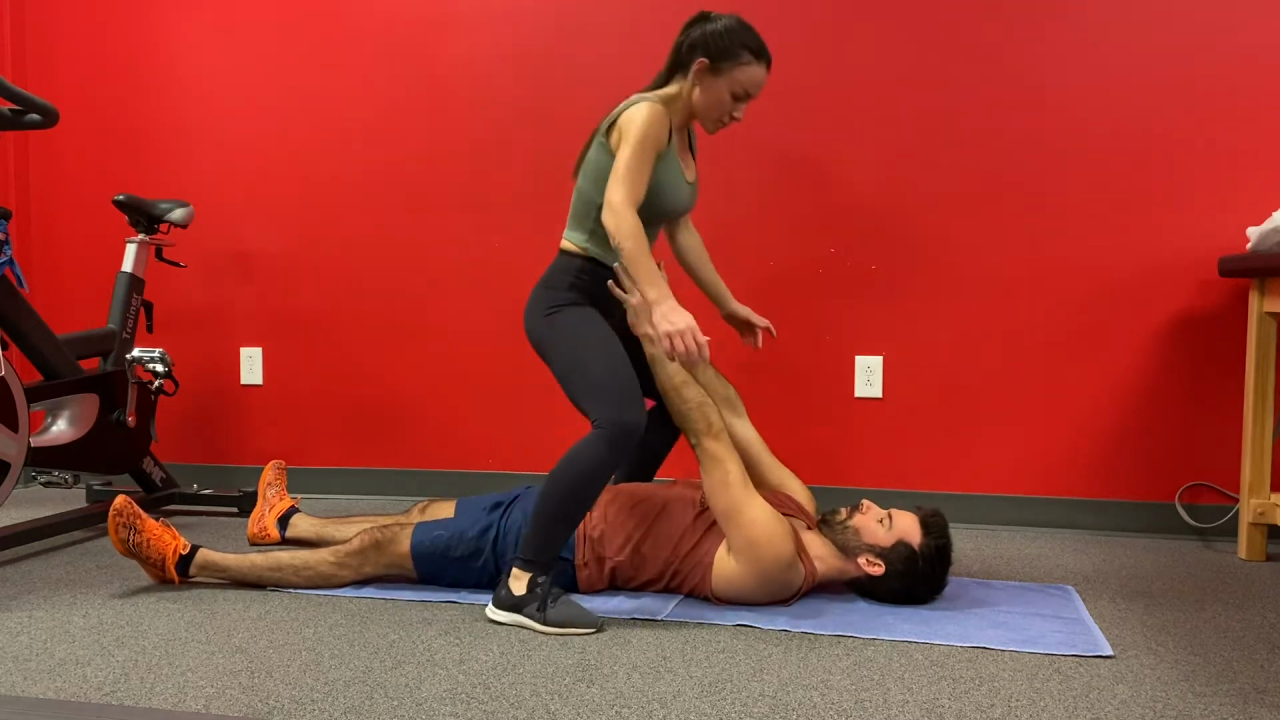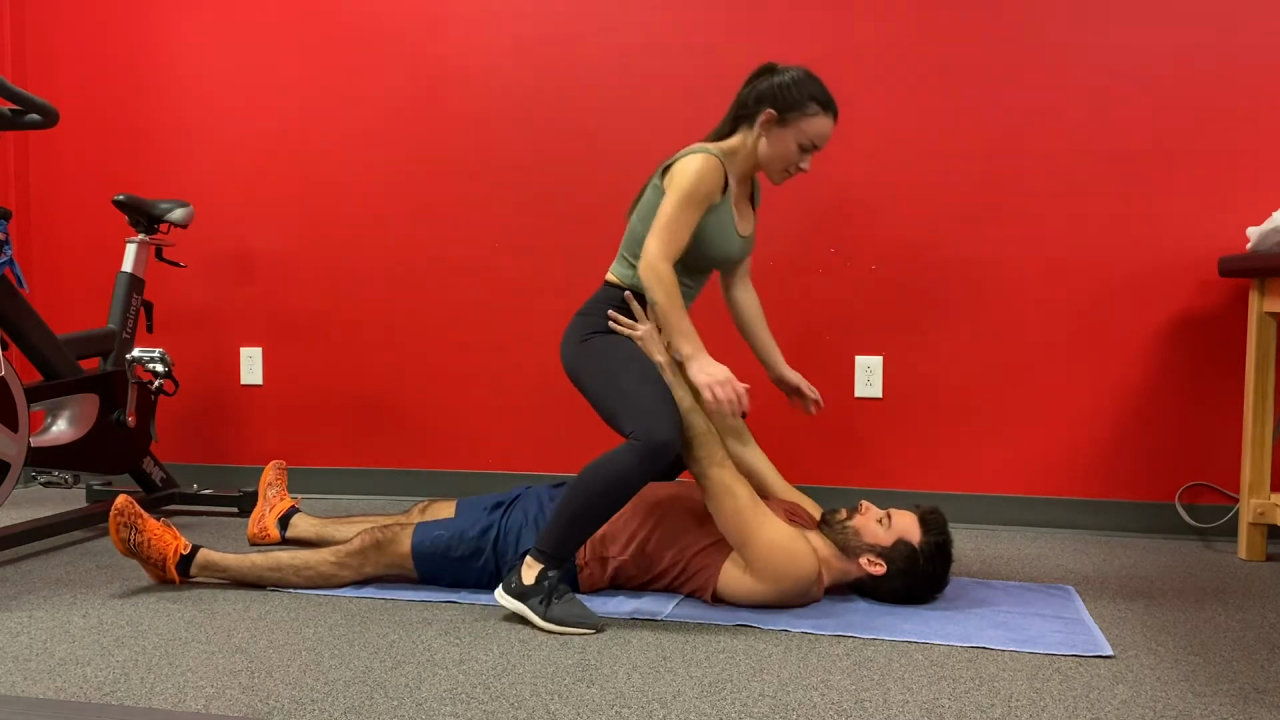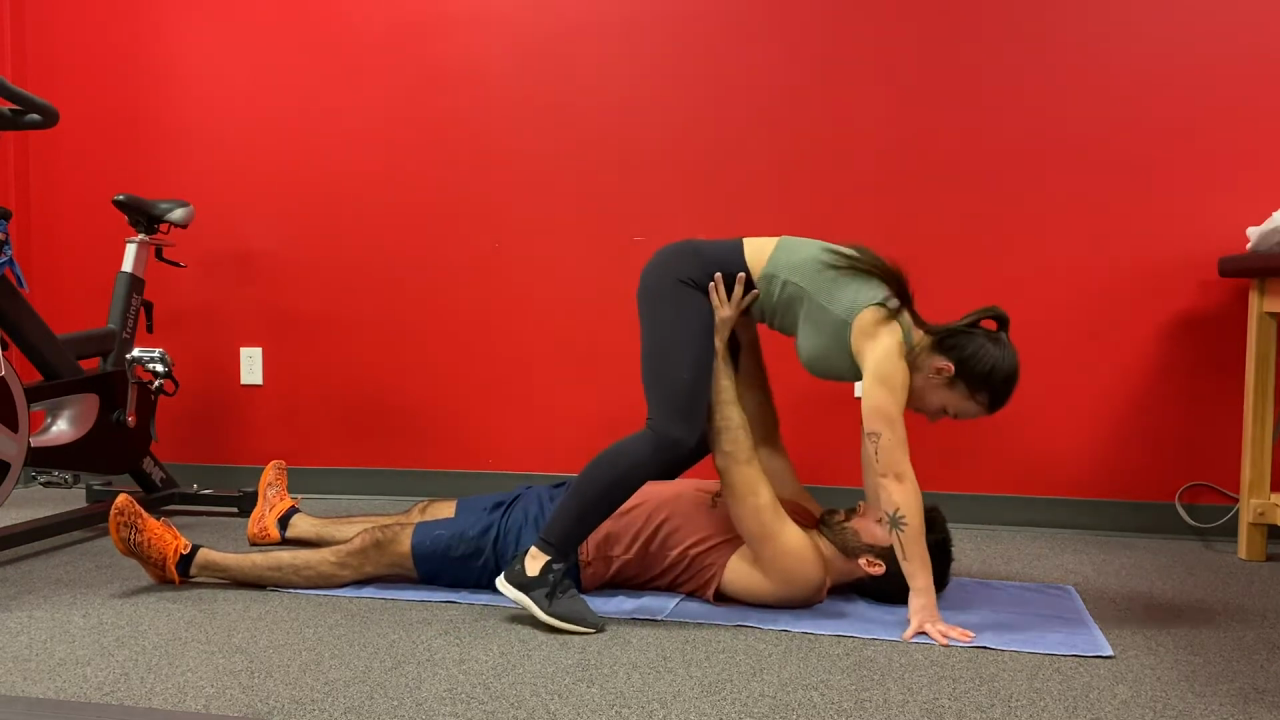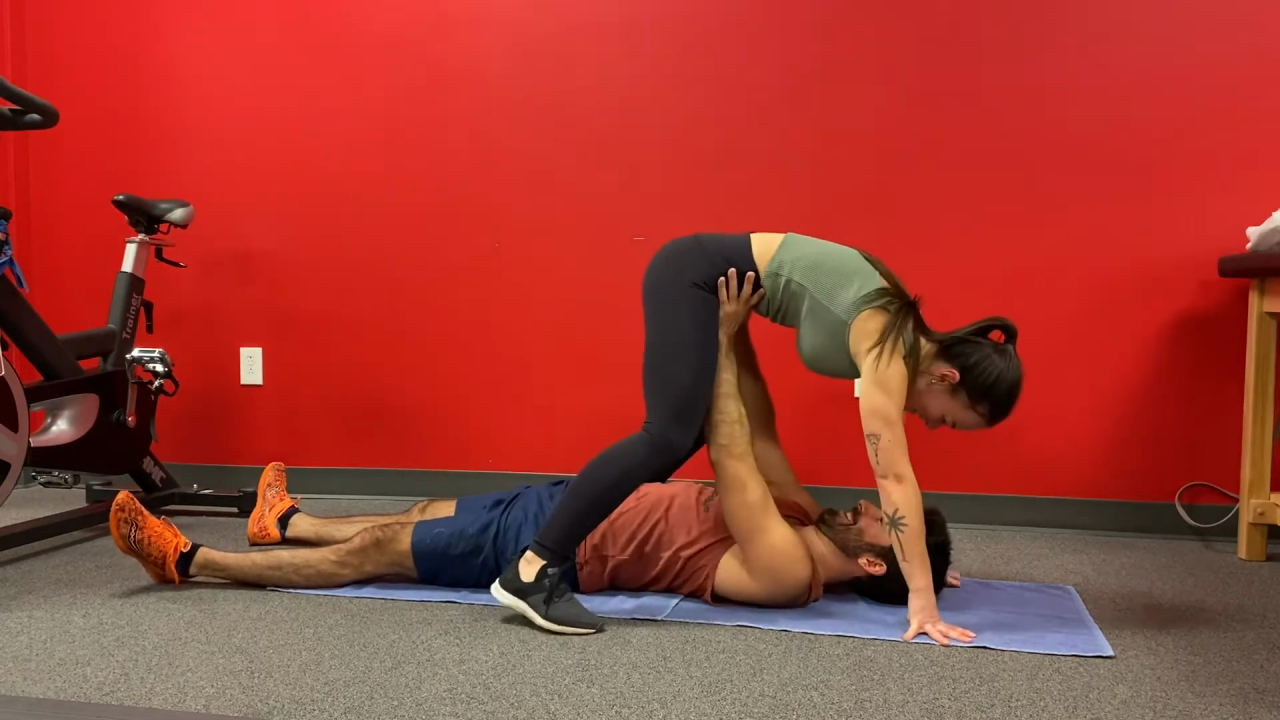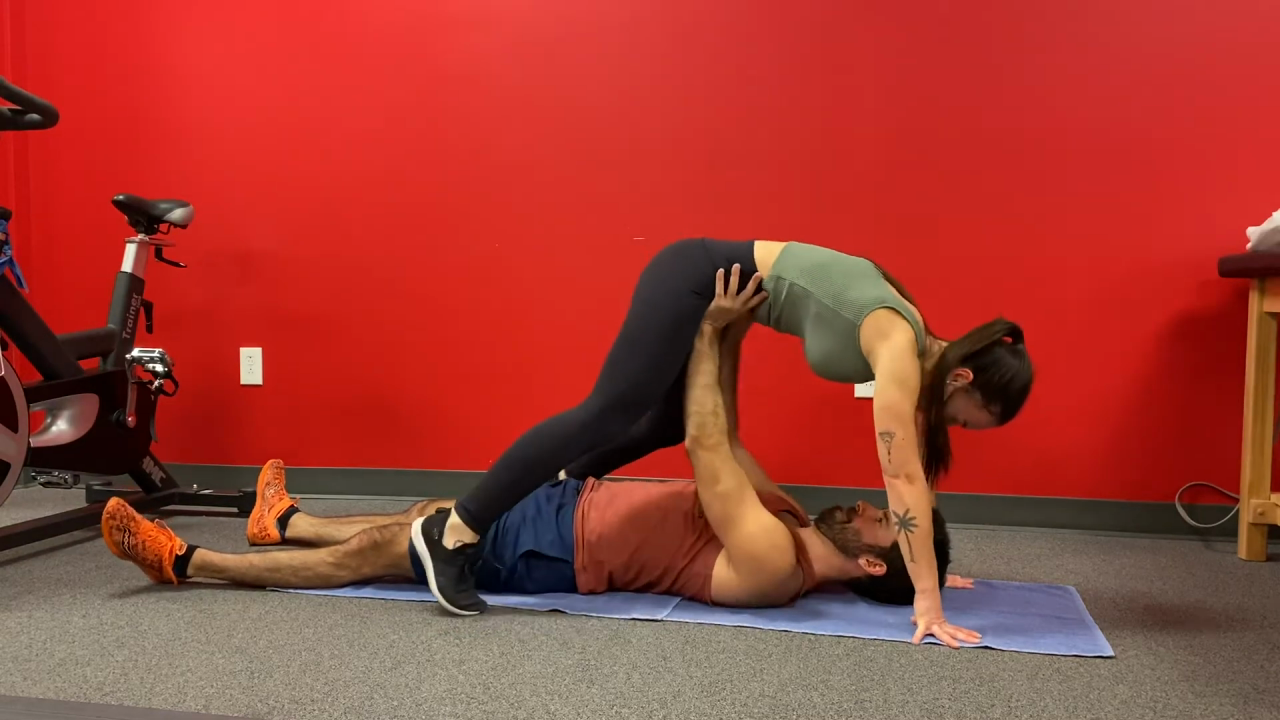
dt=0.7s
person 1, frame 1
left shoulder: (776, 561)
right shoulder: (800, 515)
left elbow: (710, 440)
right elbow: (733, 421)
left wrist: (649, 335)
right wrist: (671, 329)
left hip: (564, 547)
right hip: (578, 506)
left knee: (378, 554)
right knee: (424, 516)
left ankle: (190, 561)
right ankle: (284, 523)
person 1, frame 2
left shoulder: (792, 570)
right shoulder: (804, 520)
left elbow: (714, 474)
right elbow: (735, 445)
left wrist: (660, 364)
right wrist: (671, 348)
left hip: (564, 547)
left knee: (379, 553)
right knee: (421, 516)
left ankle: (188, 561)
right ankle: (284, 522)
person 1, frame 3
left shoulder: (799, 573)
right shoulder: (808, 524)
left elbow: (735, 469)
right elbow: (756, 448)
left wrist: (714, 351)
right wrist: (733, 344)
left hip: (563, 547)
left knee: (378, 554)
right knee: (424, 517)
left ankle: (189, 560)
right ankle: (284, 524)
person 1, frame 4
left shoulder: (788, 570)
right shoulder: (801, 522)
left elbow: (731, 462)
right elbow: (752, 446)
left wrist: (720, 341)
right wrist: (738, 335)
left hip: (563, 547)
left knee: (378, 551)
right knee: (422, 514)
left ankle: (189, 558)
right ankle: (285, 522)
person 1, frame 5
left shoulder: (775, 565)
right shoulder: (796, 527)
left elbow: (708, 454)
right elbow: (725, 444)
left wrist: (707, 335)
right wrist: (731, 337)
left hip: (557, 548)
right hip: (579, 503)
left knee: (377, 552)
right knee: (420, 516)
left ankle: (186, 561)
right ankle: (286, 521)
person 2, frame 1
left shoulder: (682, 133)
right shoulder: (646, 115)
left elbow: (679, 229)
right elbow: (618, 214)
left wrist: (727, 305)
right wrist: (662, 304)
left hip: (606, 301)
right hip: (568, 298)
right knee: (619, 423)
right ankle: (520, 585)
person 2, frame 2
left shoulder: (748, 188)
right shoulder: (703, 167)
left elbow: (739, 286)
right elbow: (653, 267)
left wrist: (780, 370)
right wrist: (696, 360)
right hip: (602, 329)
left knee: (725, 413)
right knee: (657, 437)
right ankle: (530, 576)
person 2, frame 3
left shoulder: (902, 337)
right shoulder: (887, 346)
left elbow: (879, 464)
right elbow: (895, 477)
right wrist: (923, 599)
left hip: (715, 288)
right hip: (689, 278)
left knee: (711, 430)
right knee: (673, 435)
left ankle: (611, 525)
right ankle: (537, 567)
person 2, frame 4
left shoulder: (910, 346)
right shoulder: (887, 345)
left elbow: (893, 465)
right elbow: (892, 477)
left wrist: (912, 557)
right wrist: (921, 599)
left hip: (719, 280)
right hip: (694, 272)
left knee: (709, 417)
right knee: (664, 432)
left ankle: (614, 515)
right ankle: (531, 573)
person 2, frame 5
left shoulder: (920, 349)
right shoulder: (898, 345)
left elbow: (913, 463)
right elbow: (902, 476)
left wrist: (926, 568)
right wrist: (927, 601)
left hip: (716, 285)
right hip: (695, 278)
left knee: (674, 423)
right knee: (608, 416)
right ankle: (454, 532)
